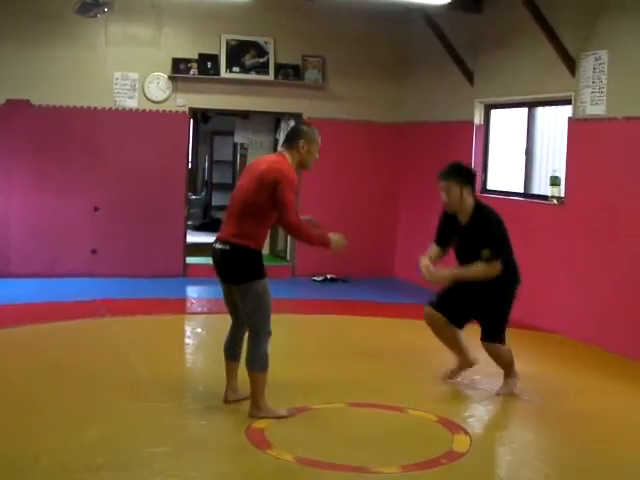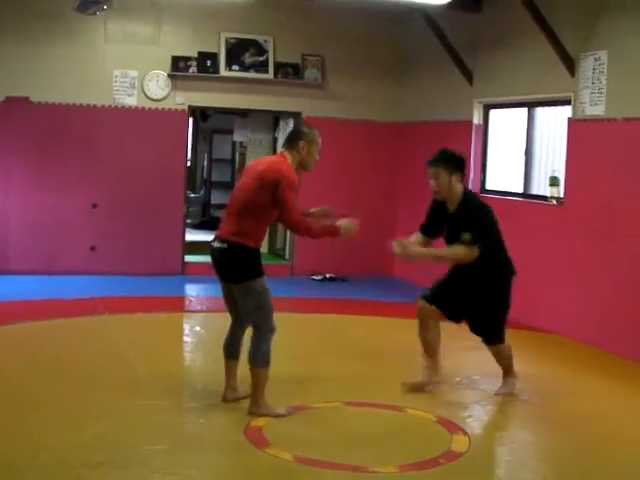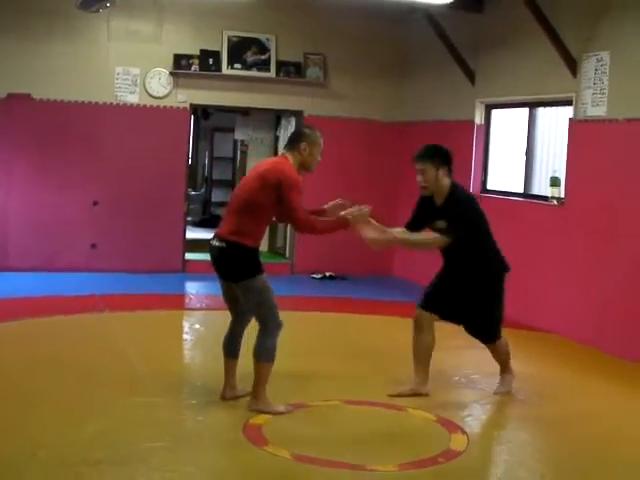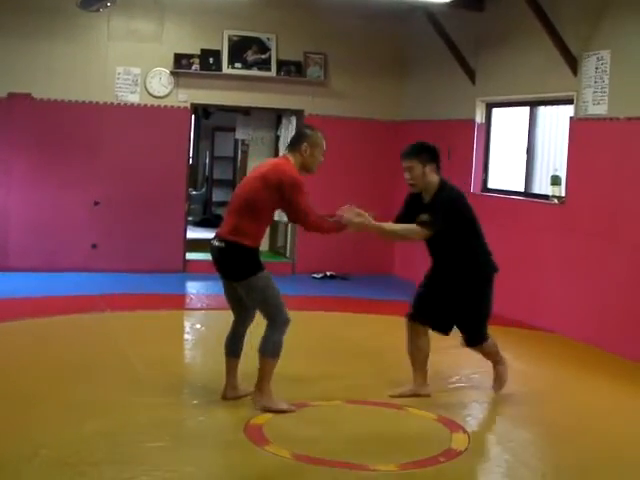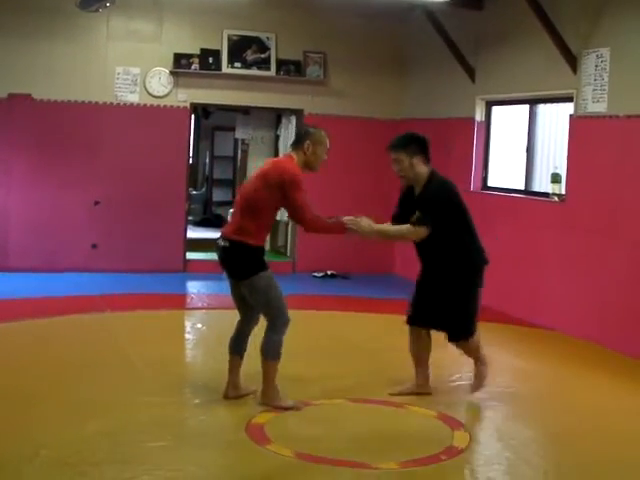
dt=0.1s
person 1, frame 1
left shoulder: (260, 164)
right shoulder: (284, 173)
right elbow: (290, 224)
left wrist: (301, 222)
right wrist: (326, 239)
left hip: (224, 250)
right hip: (243, 255)
left knee: (240, 324)
right knee: (260, 332)
left ankle: (232, 389)
right ankle: (259, 405)
person 1, frame 2
left shoulder: (263, 165)
right shoulder: (284, 174)
right elbow: (294, 224)
left wrist: (313, 214)
right wrist: (336, 228)
left hip: (223, 249)
right hip: (240, 254)
left knee: (240, 321)
right knee: (264, 328)
left ankle: (230, 388)
right ankle: (259, 402)
person 1, frame 3
left shoulder: (269, 167)
right shoulder: (287, 174)
left elbow: (283, 214)
right elbow: (301, 223)
left wrist: (324, 211)
right wrist: (344, 220)
left hip: (223, 247)
right hip: (239, 252)
left knee: (240, 319)
right knee: (271, 324)
left ankle: (230, 386)
right ankle: (259, 398)
person 1, frame 4
left shoulder: (273, 168)
right shoulder: (288, 175)
left elbow: (298, 216)
right elbow: (309, 221)
left wrist: (335, 218)
right wrist: (345, 224)
left hip: (225, 247)
right hip: (239, 252)
left knee: (243, 318)
right knee: (279, 319)
left ankle: (231, 386)
right ankle: (262, 393)
person 1, frame 5
left shoulder: (277, 168)
right shoulder: (289, 172)
left elbow: (298, 216)
right elbow: (306, 220)
left wrist: (339, 223)
right wrist: (344, 226)
left hip: (232, 247)
right hip: (244, 251)
left knee: (249, 317)
right knee: (278, 319)
left ankle: (233, 385)
right ankle: (270, 392)
person 2, frame 1
left shoulder: (489, 221)
right shoulder: (449, 216)
left elbow: (492, 268)
right elbow: (439, 246)
left wrist: (449, 274)
right wrist: (426, 260)
left hip: (499, 282)
right hip: (468, 278)
left knee: (491, 342)
right knee: (433, 314)
left ankle: (511, 374)
right ankle: (463, 357)
person 2, frame 2
left shoulder: (476, 209)
right shoulder: (439, 205)
left elbow: (469, 252)
right elbow: (426, 235)
left wrist: (425, 253)
right wrist: (408, 245)
left hip: (493, 276)
right hip: (463, 272)
left knee: (492, 337)
right knee: (426, 309)
left ankle: (509, 376)
right ankle: (431, 374)
person 2, frame 3
left shoulder: (462, 203)
right shoulder: (427, 201)
left elbow: (439, 240)
right elbow: (410, 230)
left wrist: (391, 238)
right wrist: (380, 233)
left hip: (485, 274)
right hip: (455, 271)
left knee: (489, 335)
right knee: (423, 317)
left ankle: (506, 371)
right ankle: (420, 382)
person 2, frame 4
left shoulder: (450, 199)
right shoulder: (416, 199)
left elbow: (418, 232)
right elbow: (398, 229)
left wrist: (373, 225)
right wrist: (364, 223)
left hip: (474, 273)
right hip: (444, 271)
left knee: (475, 338)
right knee: (416, 322)
left ankle: (498, 364)
right ankle: (419, 384)
person 2, frame 5
left shoulder: (439, 191)
right shoulder: (410, 192)
left elbow: (416, 232)
right elbow: (396, 225)
left wrist: (372, 229)
right wrist: (366, 226)
left hip: (464, 268)
right hip: (435, 267)
left knee: (460, 334)
right knee: (417, 324)
left ankle: (479, 362)
right ankle: (421, 382)
